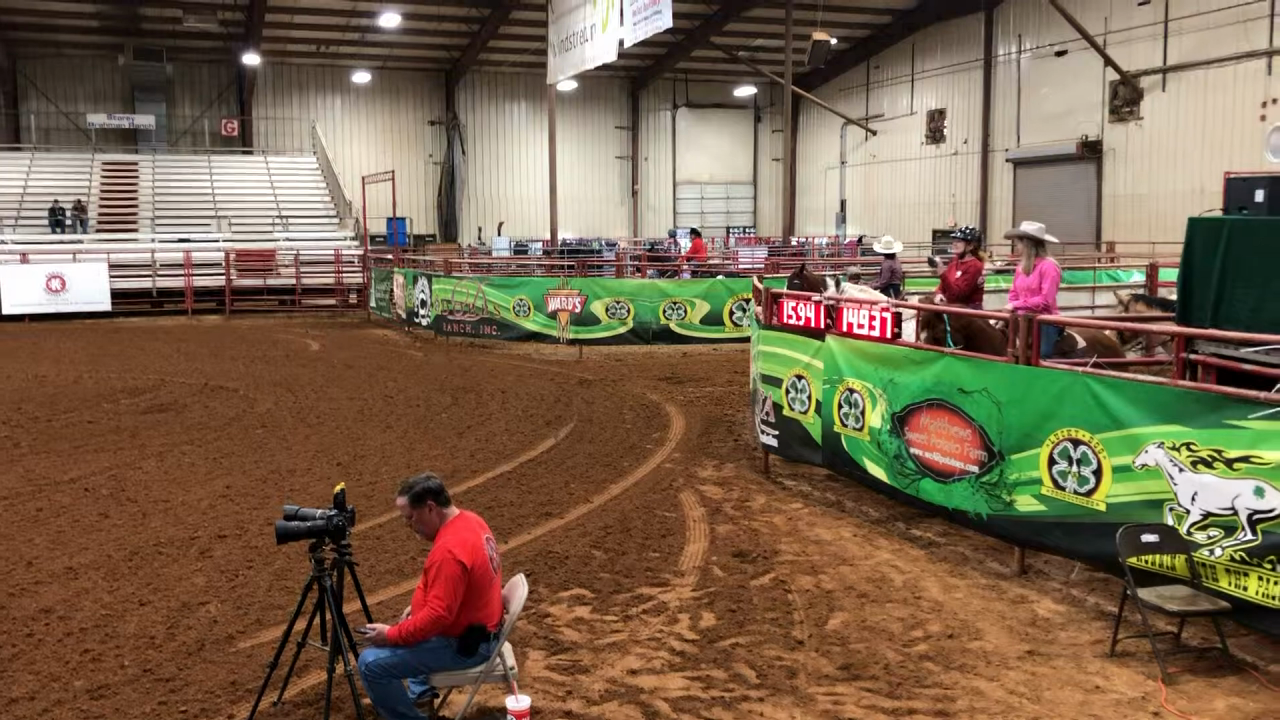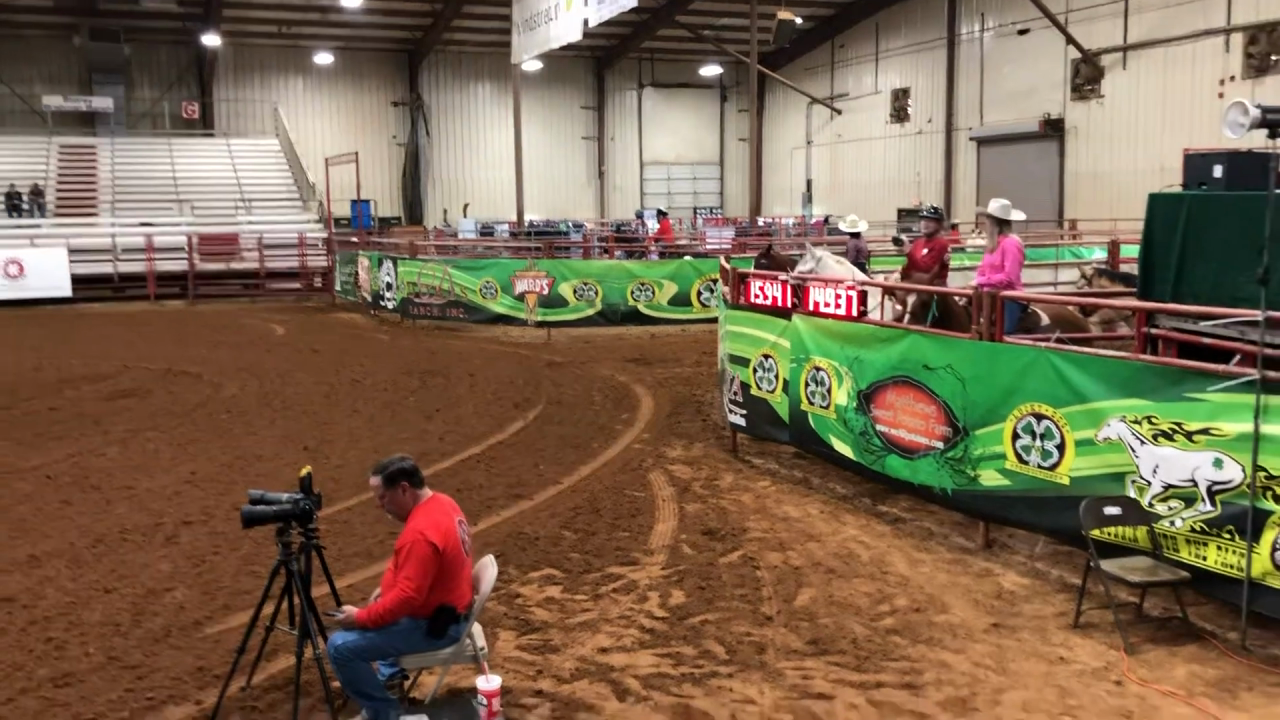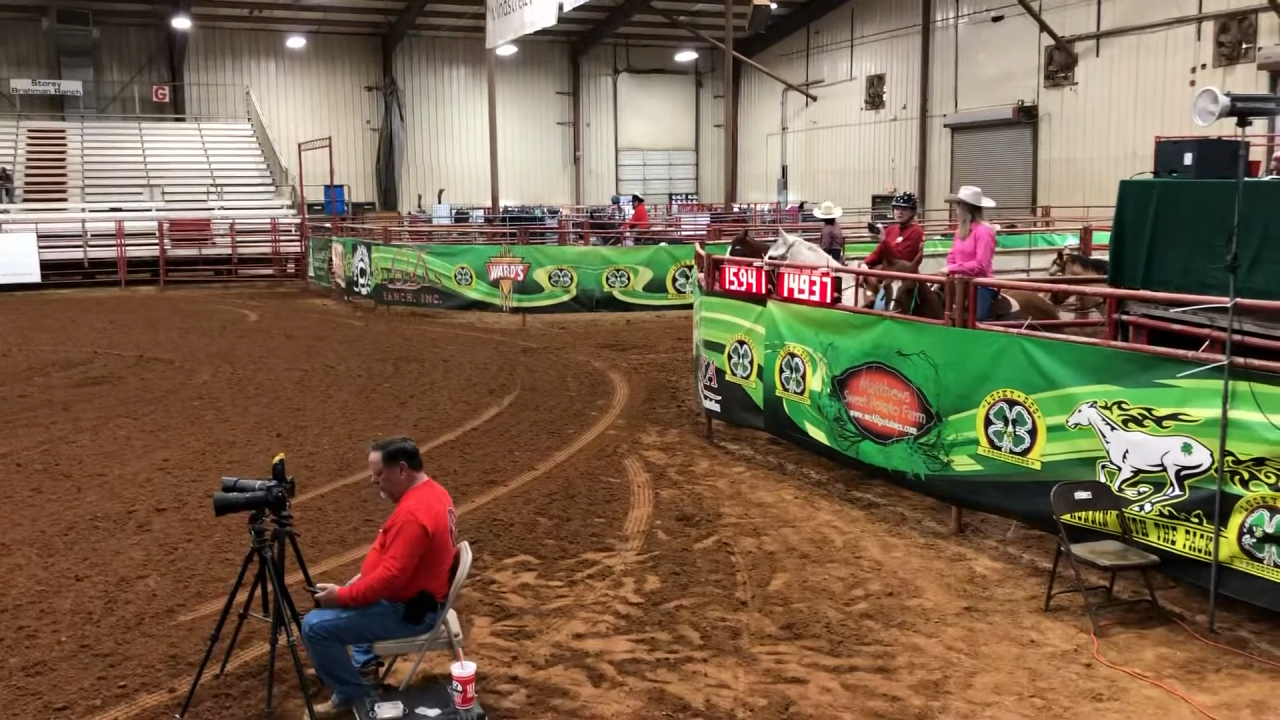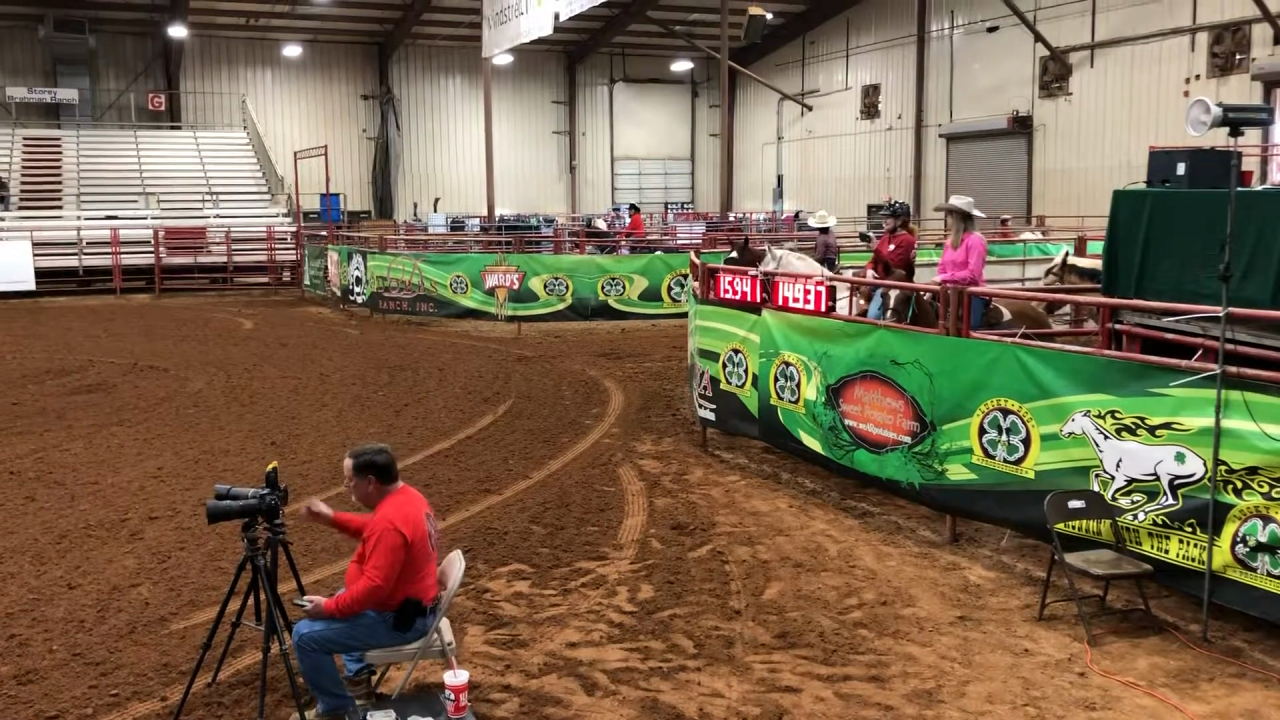
dt=0.7s
person 1, frame 1
left shoulder: (449, 550)
right shoulder: (471, 521)
left elbow: (438, 615)
left wrist: (391, 635)
right wrist: (419, 605)
left hip: (464, 644)
right hip: (477, 627)
left knee: (371, 663)
right knee: (410, 624)
right ankle: (420, 689)
person 1, frame 2
left shoulder: (421, 532)
right shoulder: (443, 503)
left elbow: (407, 597)
left wrist: (361, 617)
right wrist: (388, 588)
left hip: (433, 625)
right hip: (447, 610)
left knee: (340, 646)
right knee: (378, 609)
right ankle: (390, 673)
person 1, frame 3
left shoulder: (412, 514)
right shoulder: (434, 492)
left elbow: (390, 577)
left wrist: (341, 595)
right wrist: (364, 577)
left hip: (409, 611)
right hip: (421, 597)
left knee: (315, 626)
right knee: (355, 596)
left ankle: (353, 697)
right ankle: (364, 664)
person 1, frame 4
left shoulder: (389, 522)
right shoulder: (408, 496)
left elbow: (374, 587)
left wrist: (328, 608)
right wrist: (332, 519)
left hip: (399, 619)
right hip: (411, 605)
left knee: (305, 635)
right knee: (343, 599)
right ankle: (358, 676)
